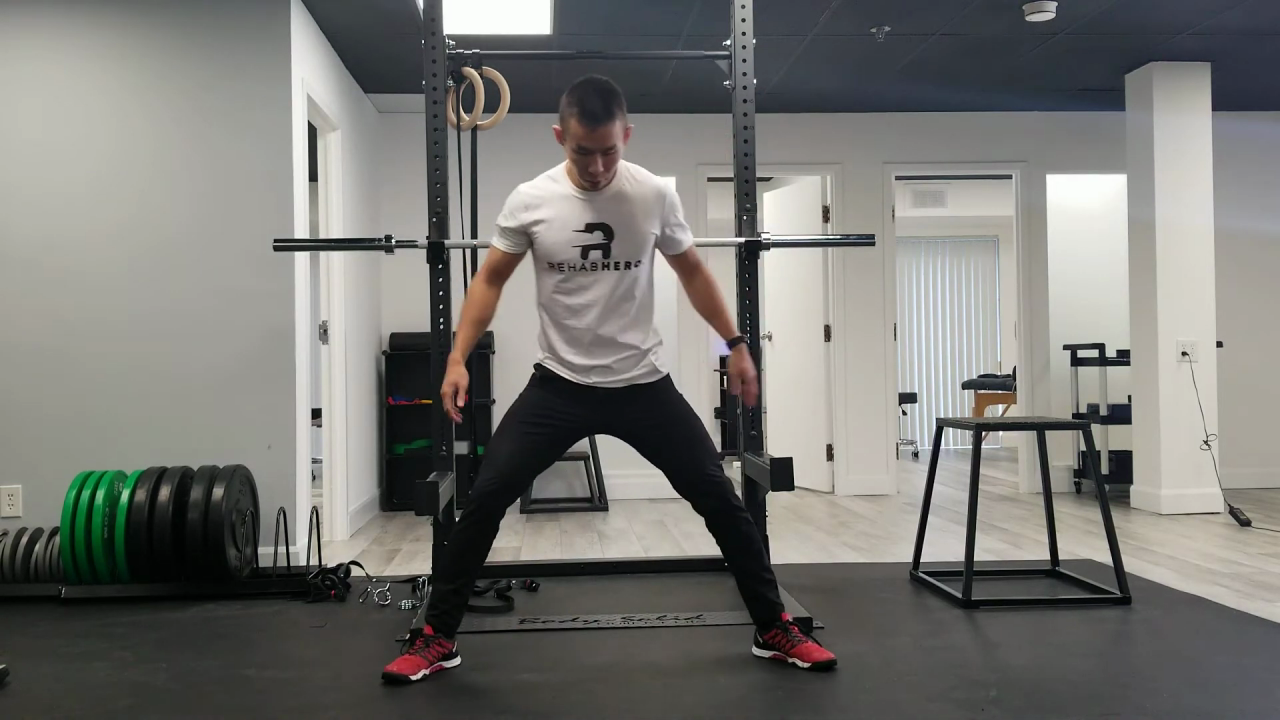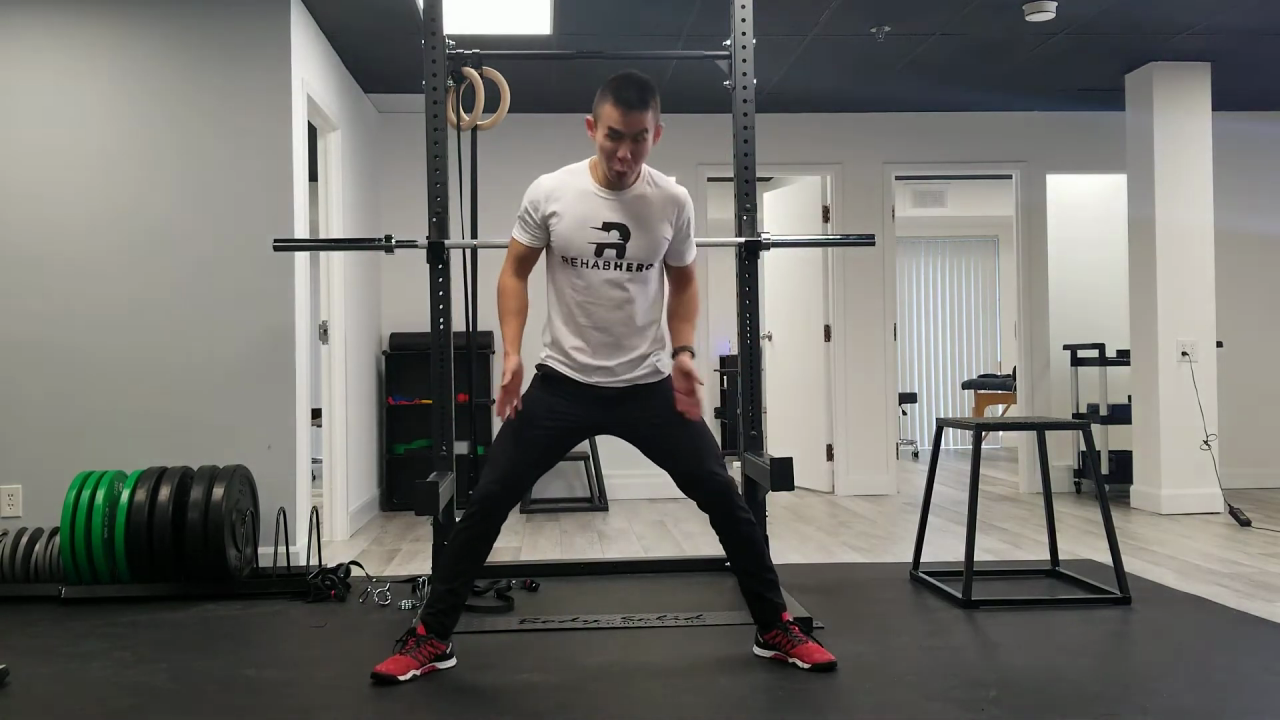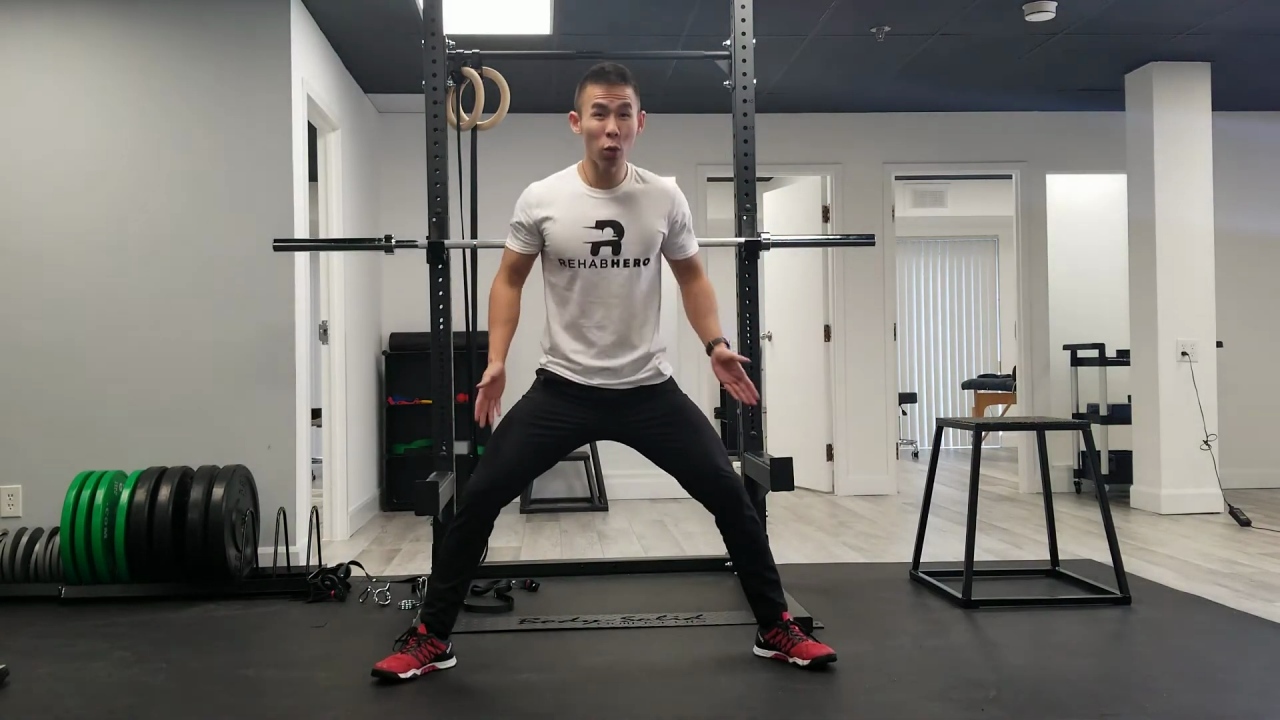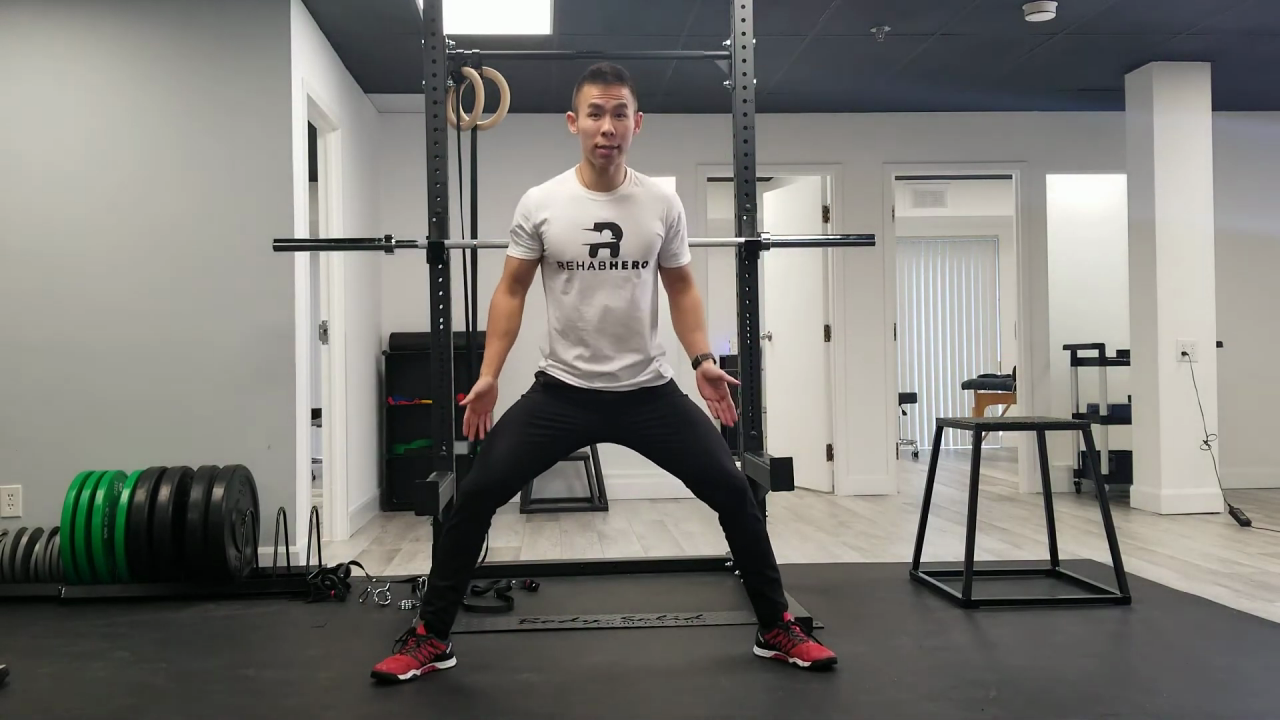
dt=0.4s
person 1, frame 1
left shoulder: (655, 195)
right shoulder: (530, 200)
left elbow: (691, 270)
right elbow: (489, 279)
left wrist: (736, 344)
right wrist: (457, 358)
left hip: (642, 384)
right hip: (559, 384)
left knee: (717, 496)
right knee: (487, 497)
left ankle: (775, 629)
right ankle: (436, 637)
person 1, frame 2
left shoulder: (674, 201)
right shoulder: (549, 192)
right elbow: (514, 272)
left wrist: (684, 352)
right wrist: (511, 352)
left hip: (647, 385)
right hip: (562, 383)
left knee: (722, 497)
right knee: (489, 499)
left ankle: (775, 630)
right ankle: (430, 638)
person 1, frame 3
left shoulder: (666, 198)
right shoulder: (540, 199)
left elbow: (692, 277)
right elbow: (509, 280)
left wrist: (717, 345)
right wrist: (496, 361)
left hip: (648, 388)
right hip: (562, 388)
left knee: (728, 494)
right knee: (480, 497)
left ankle: (776, 629)
right ankle: (431, 638)
person 1, frame 4
left shoulder: (662, 203)
right shoulder: (540, 203)
left elbow: (681, 288)
right elbow: (511, 292)
left wrist: (703, 360)
right wrist: (488, 376)
left hip: (648, 391)
right hip: (562, 391)
left knee: (733, 492)
right knee: (476, 496)
left ankle: (776, 630)
right ankle: (430, 637)
